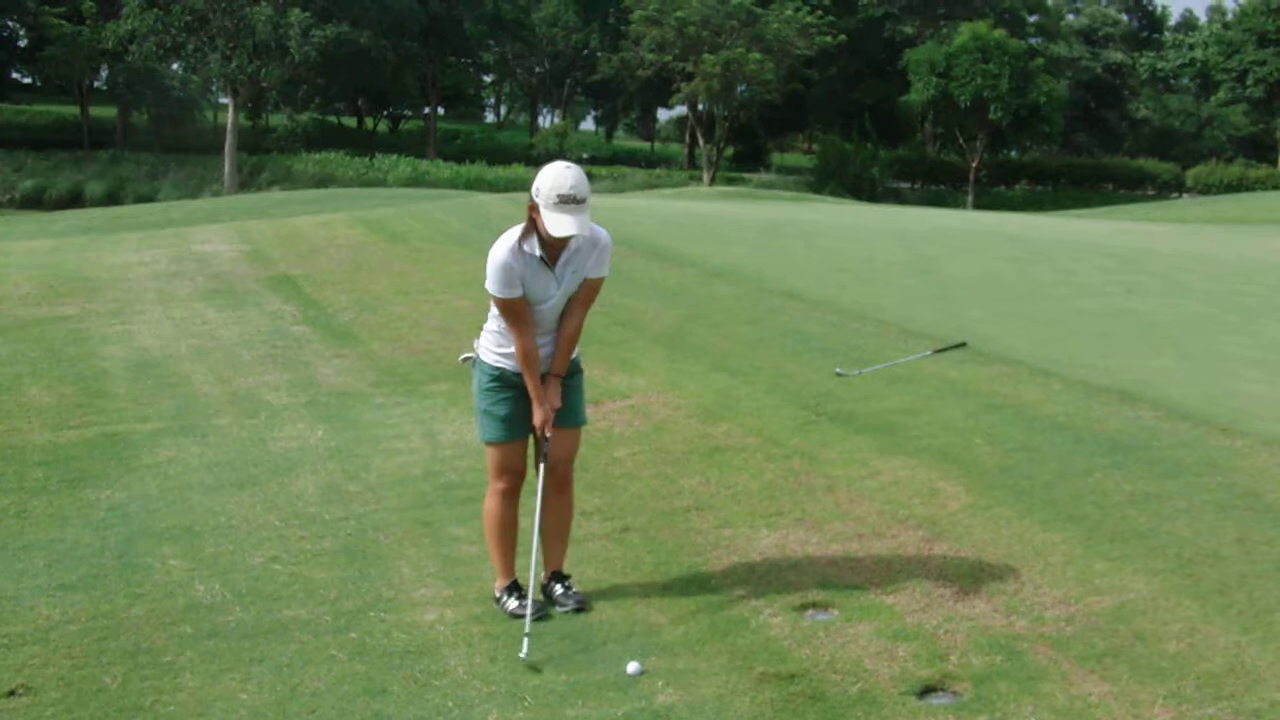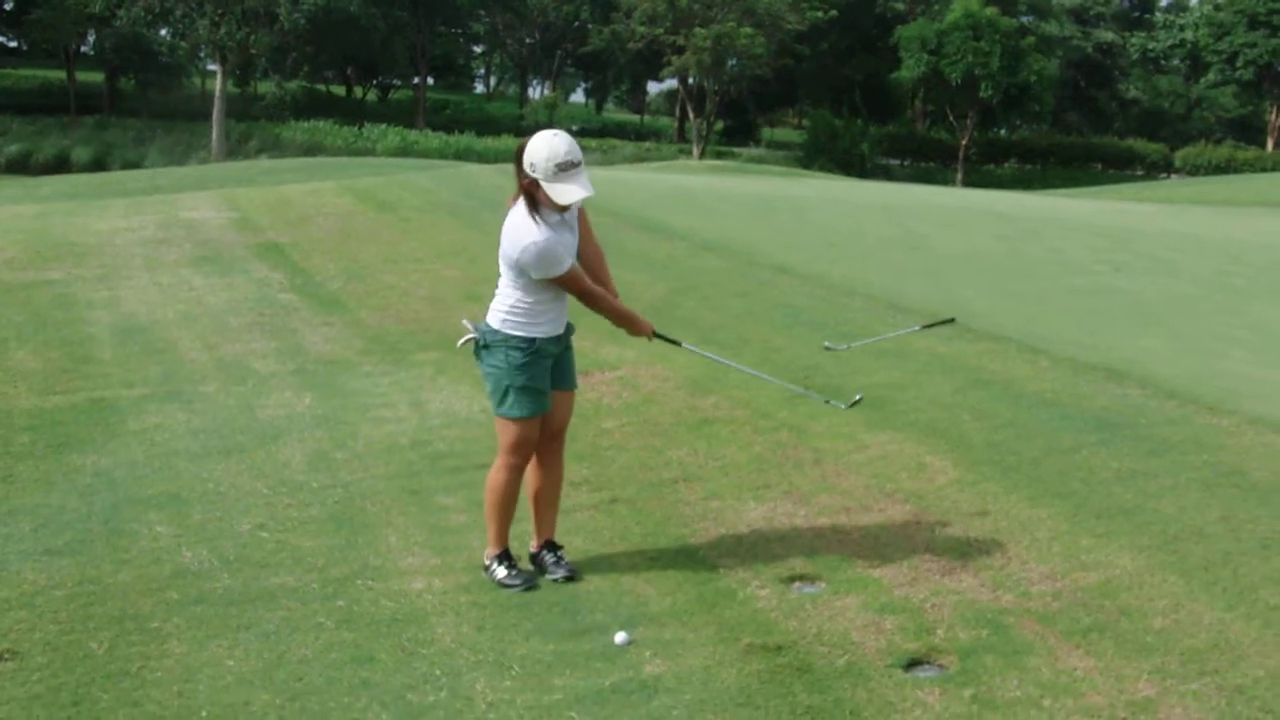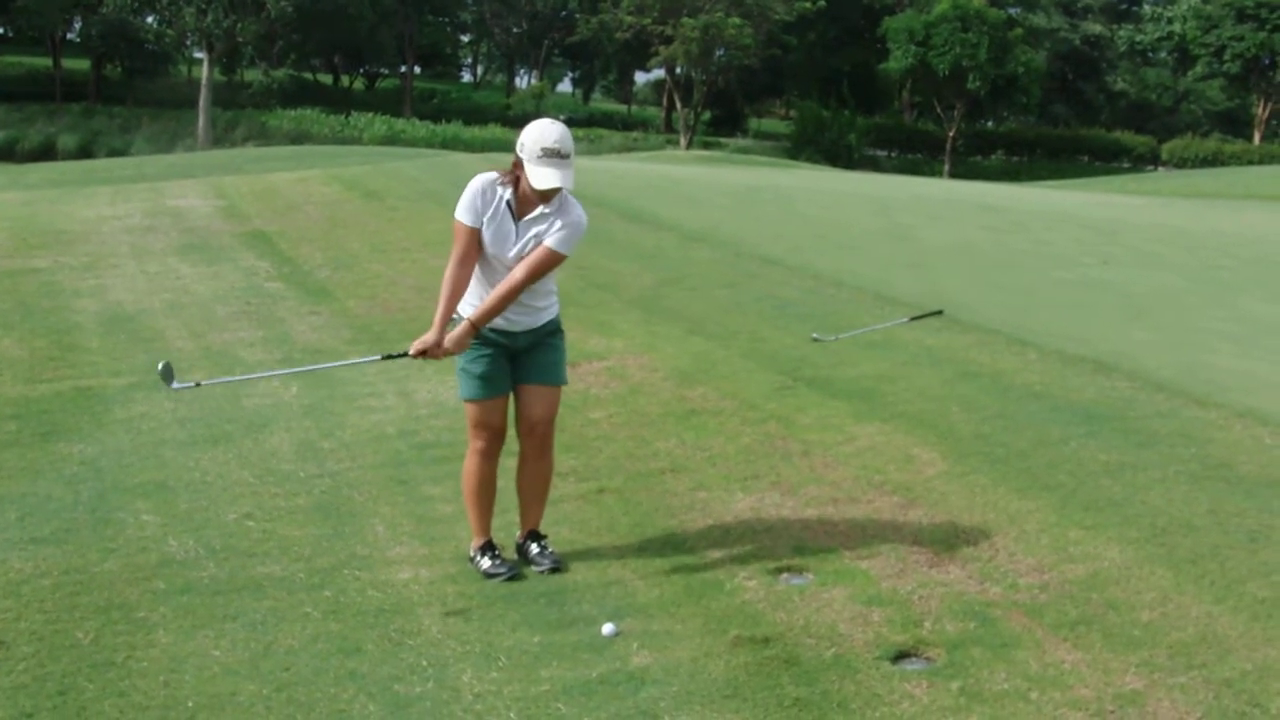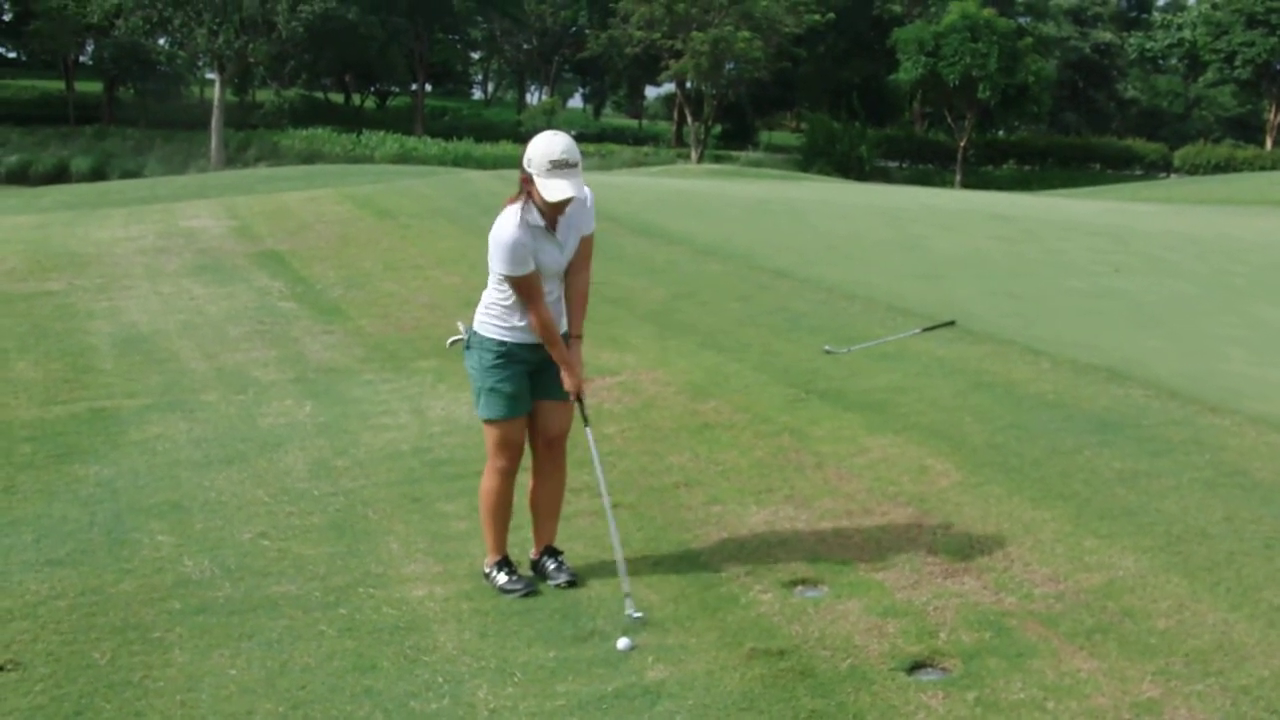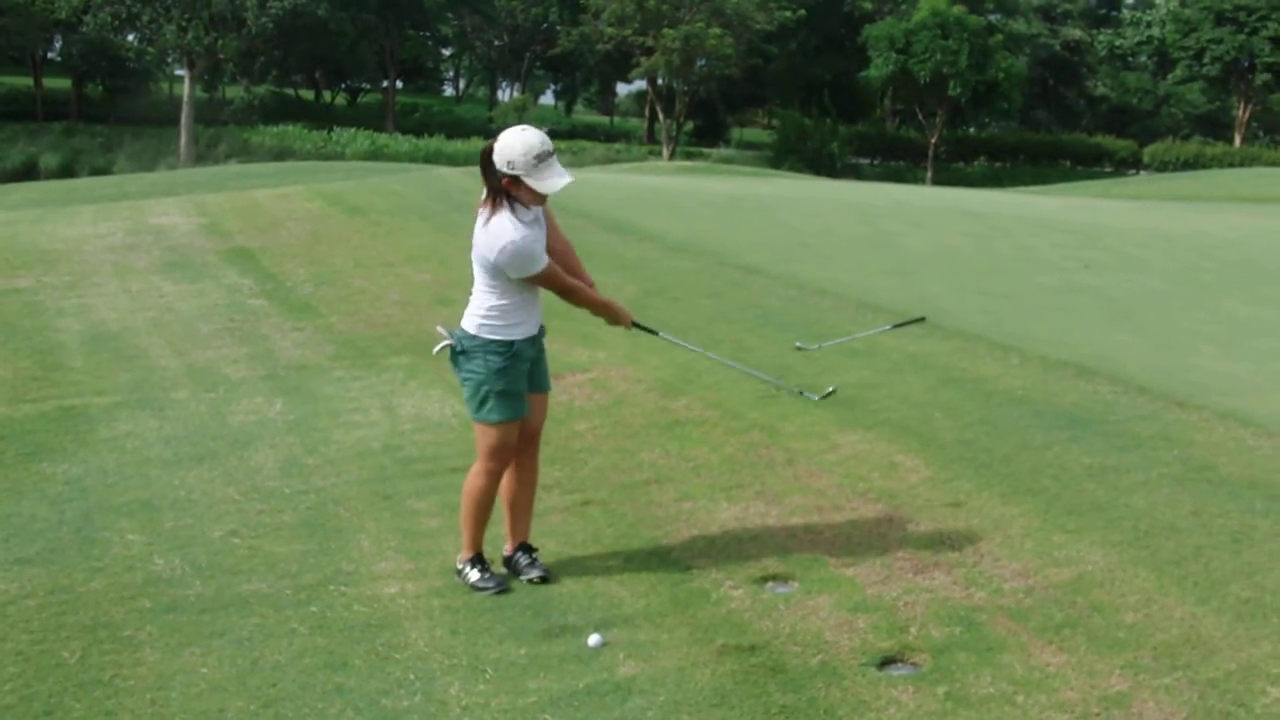
dt=1s
person 1, frame 1
left shoulder: (597, 243)
right shoulder: (506, 255)
left elbow: (573, 319)
right elbow: (522, 335)
left wrist: (555, 382)
right wrist: (536, 399)
left hip: (560, 368)
right hip: (503, 371)
left knee: (559, 474)
right knee: (507, 480)
left ankle: (555, 576)
right ankle: (505, 584)
person 1, frame 2
left shoulder: (563, 191)
right shoulder: (534, 240)
left elbow: (588, 242)
right elbow: (586, 291)
left wrist: (615, 300)
right wrist: (631, 321)
left hip: (554, 335)
right hip: (516, 345)
left knee: (552, 441)
right knee: (517, 451)
left ankle: (544, 545)
right ankle: (495, 554)
person 1, frame 3
left shoulder: (571, 218)
right shoulder: (482, 190)
left elbow: (520, 280)
right elbow: (462, 262)
left wrist: (466, 329)
right wrist: (439, 328)
left hip: (540, 332)
right hip: (484, 333)
left knee: (538, 435)
right knee: (487, 439)
left ankle: (530, 536)
right ankle: (481, 544)
person 1, frame 4
left shoulder: (583, 203)
right shoulder: (512, 233)
left elbow: (578, 275)
right elbow: (535, 307)
left wrist: (575, 343)
right wrist: (568, 365)
left hip: (549, 345)
right hip: (500, 347)
left knee: (553, 448)
right knee: (505, 458)
left ankle: (546, 551)
right ankle: (496, 560)
person 1, frame 5
left shoulder: (526, 194)
right shoulder: (511, 239)
left elbow: (555, 238)
right elbow: (562, 286)
left wrist: (594, 293)
right wrist: (609, 310)
left hip: (526, 339)
right hip: (492, 349)
left knee: (527, 445)
right knee: (495, 457)
left ankle: (518, 547)
right ankle: (469, 557)
